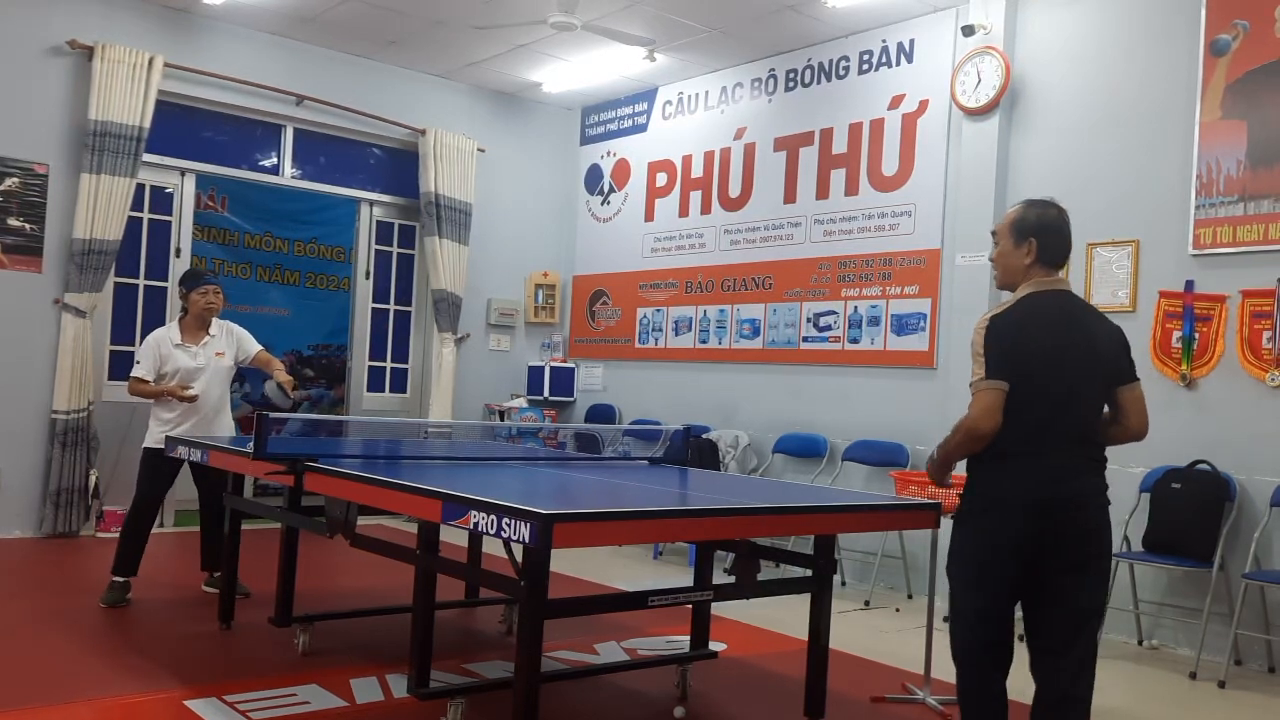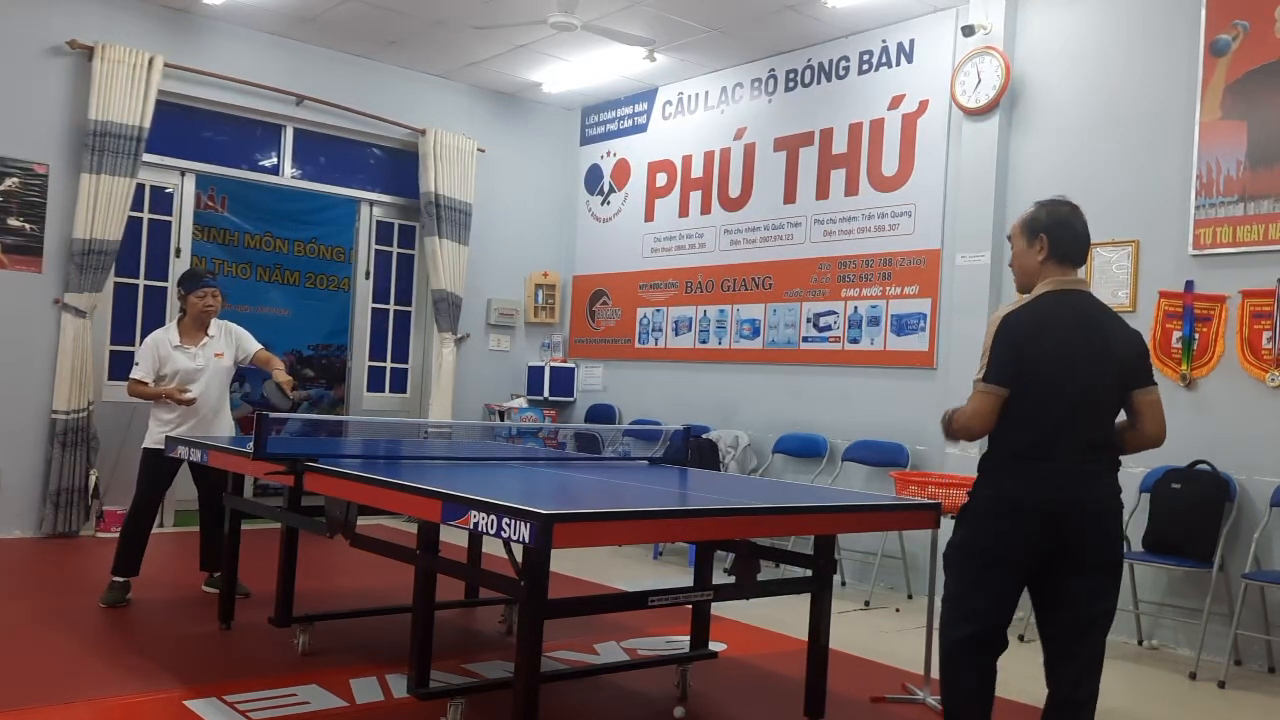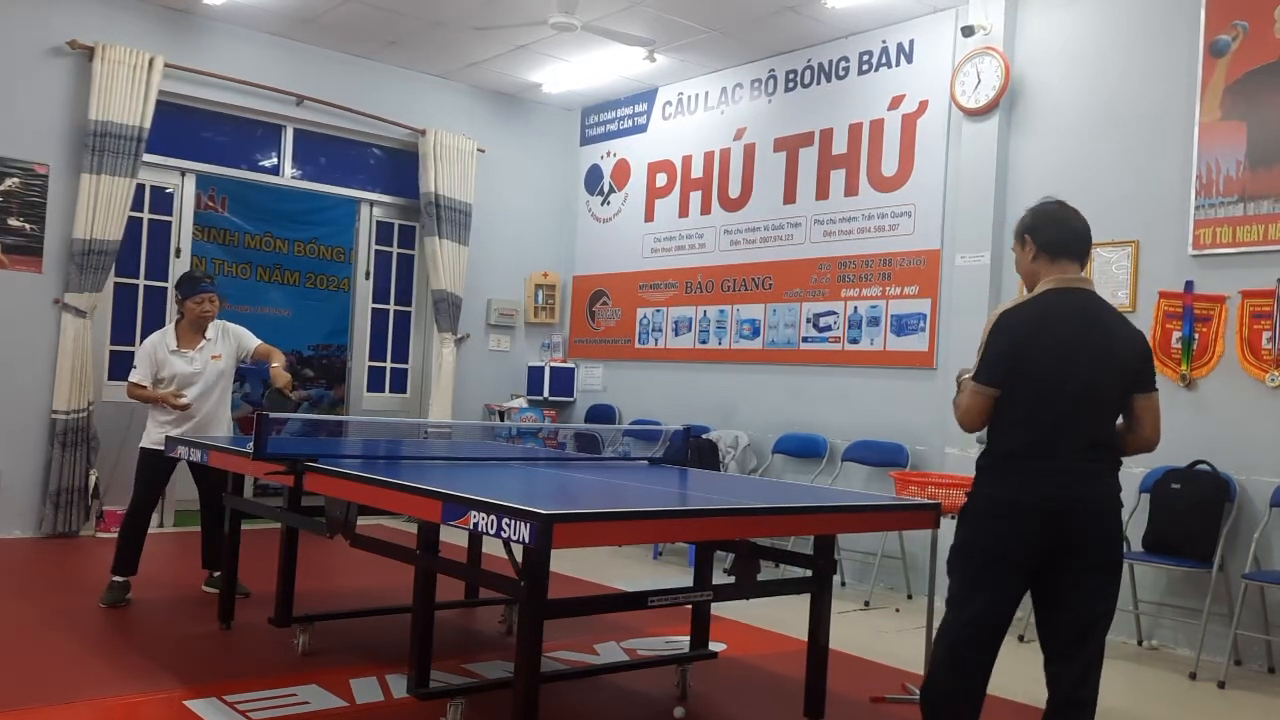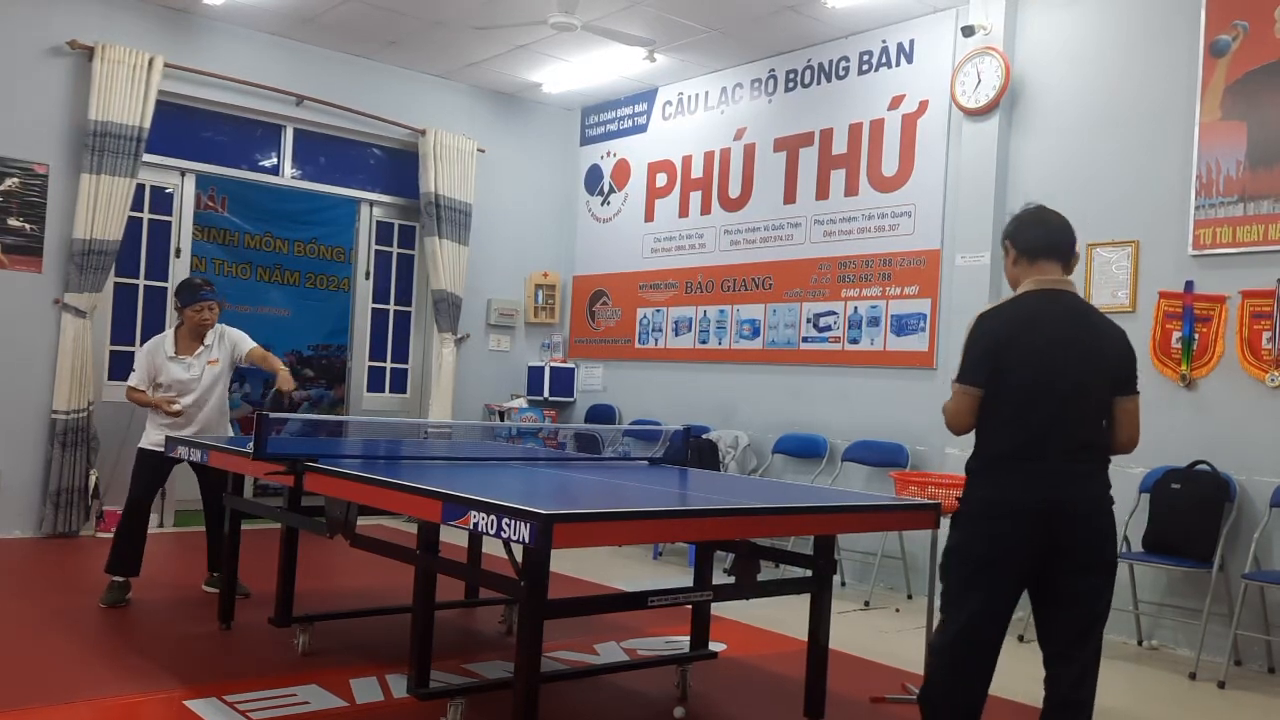
dt=0.2s
person 1, frame 1
left shoulder: (1003, 325)
right shoulder: (1105, 331)
left elbow: (983, 422)
right elbow: (1133, 424)
left wrist: (942, 458)
left hip: (1002, 504)
right hip: (1079, 507)
left knee: (980, 645)
right knee: (1068, 654)
person 1, frame 2
left shoulder: (1016, 323)
right shoulder: (1124, 334)
left elbow: (979, 422)
right elbow: (1150, 431)
left wrist: (953, 420)
left hip: (1009, 504)
right hip: (1090, 511)
left knee: (969, 638)
right knee: (1076, 657)
person 1, frame 3
left shoulder: (1015, 321)
right shoulder: (1127, 335)
left elbow: (972, 418)
right elbow: (1144, 436)
left wrist: (966, 387)
left hip: (1008, 505)
right hip: (1090, 511)
left knee: (965, 641)
right knee: (1076, 656)
person 1, frame 4
left shoulder: (996, 324)
right shoulder: (1111, 335)
left elbow: (959, 420)
right elbow: (1124, 438)
left wrist: (954, 399)
left hip: (999, 507)
right hip: (1082, 511)
left knee: (963, 642)
right knee: (1072, 658)
person 2, frame 1
left shoulder: (231, 334)
right shoulder: (159, 339)
left elbow: (265, 359)
right elbow: (135, 386)
left wrist: (279, 372)
right wrist: (168, 391)
left hip: (214, 439)
right hip: (166, 438)
left knee: (217, 506)
right knee: (144, 505)
left ankle: (216, 573)
right ankle: (120, 579)
person 2, frame 2
left shoulder: (231, 334)
right shoulder: (158, 341)
left elbow: (266, 358)
right elbow: (134, 387)
left wrist: (278, 370)
right wrist: (166, 393)
left hip: (215, 439)
right hip: (166, 438)
left knee: (217, 506)
right knee: (144, 505)
left ankle: (216, 573)
right ankle: (120, 579)
person 2, frame 3
left shoulder: (230, 334)
right shoulder: (155, 343)
left elbow: (271, 352)
right elbow: (134, 389)
left wrist: (277, 367)
right wrist: (162, 397)
left hip: (213, 438)
right hip: (163, 438)
left knee: (219, 505)
right knee: (141, 504)
left ankle: (217, 573)
right ankle: (120, 579)
person 2, frame 4
left shoulder: (228, 338)
right shoulder: (154, 348)
left elbow: (261, 356)
right elbow: (134, 392)
left wrist: (282, 373)
right wrist: (156, 402)
left hip: (213, 439)
right hip: (161, 439)
left knee: (224, 504)
right knee: (137, 503)
left ankle: (219, 573)
right ankle: (120, 579)
